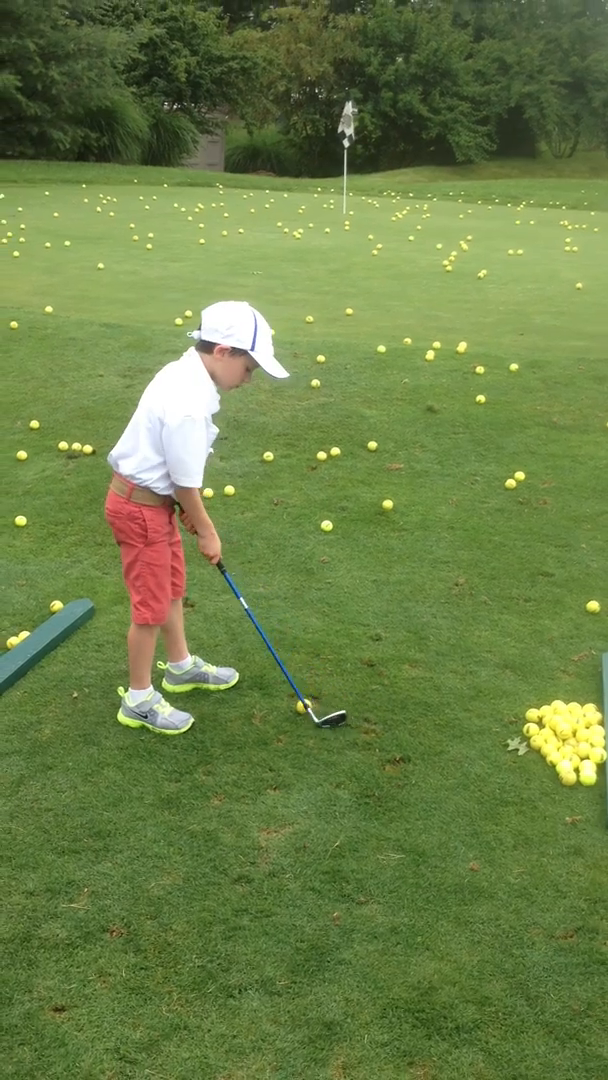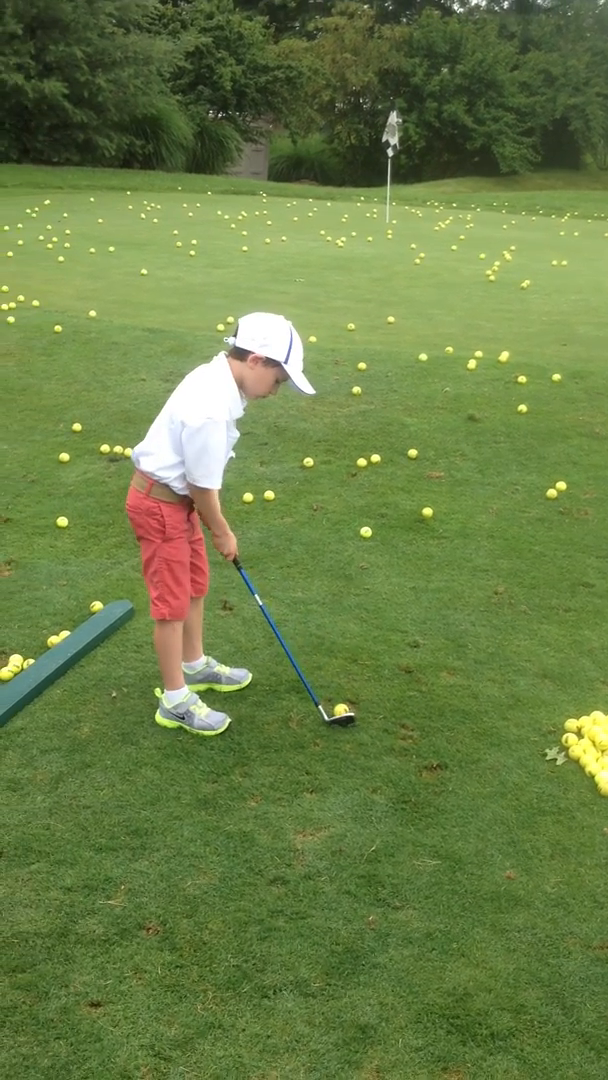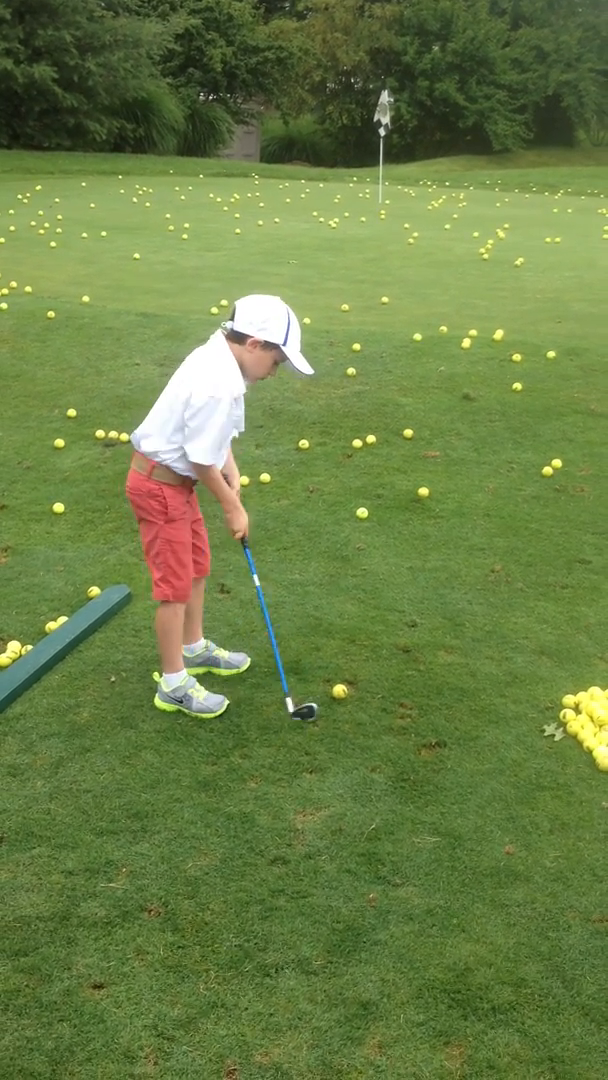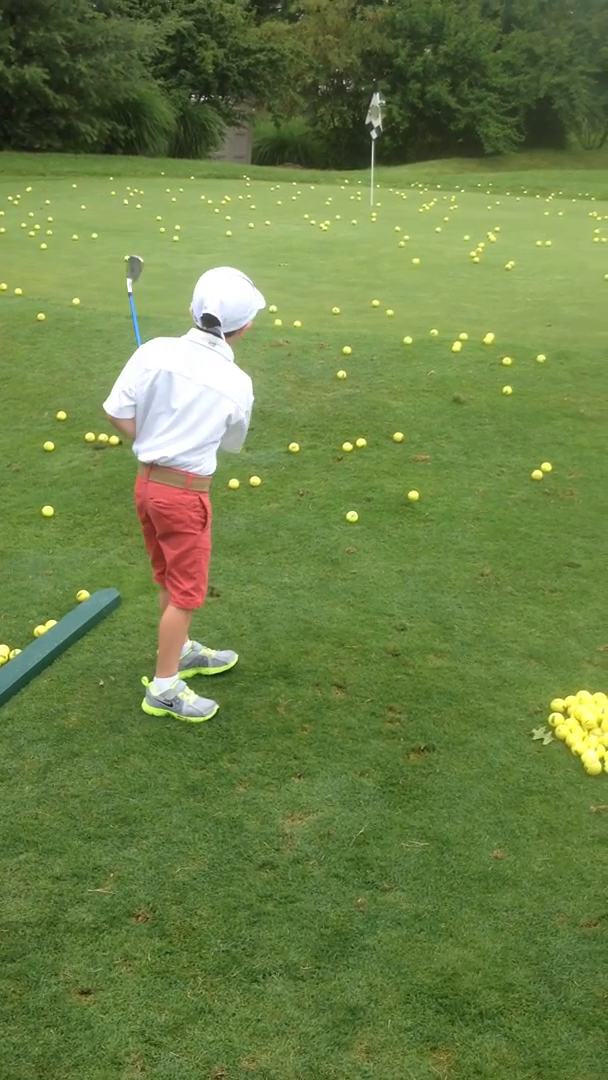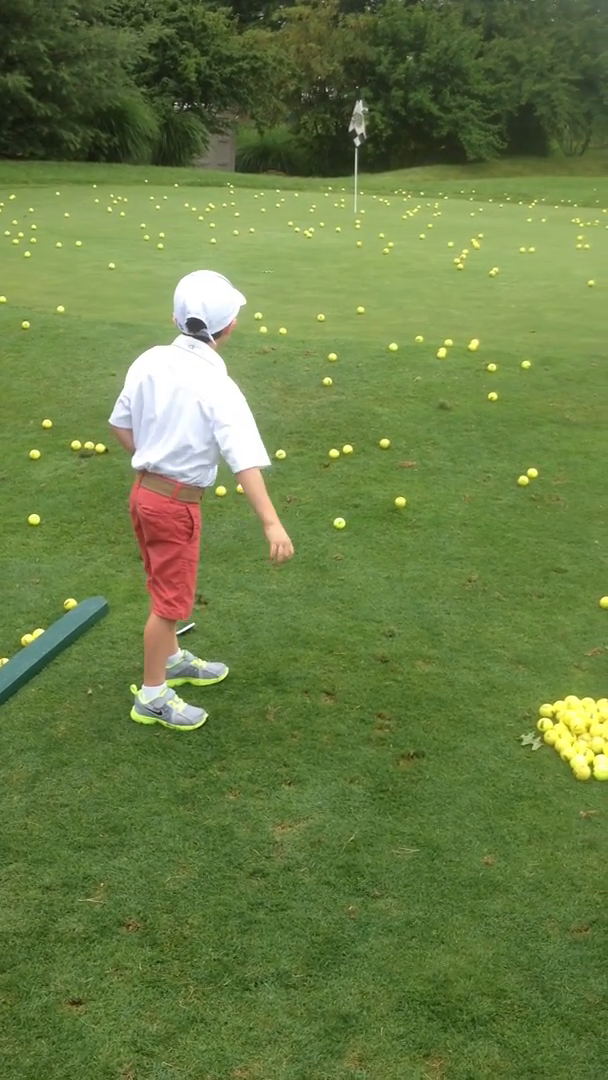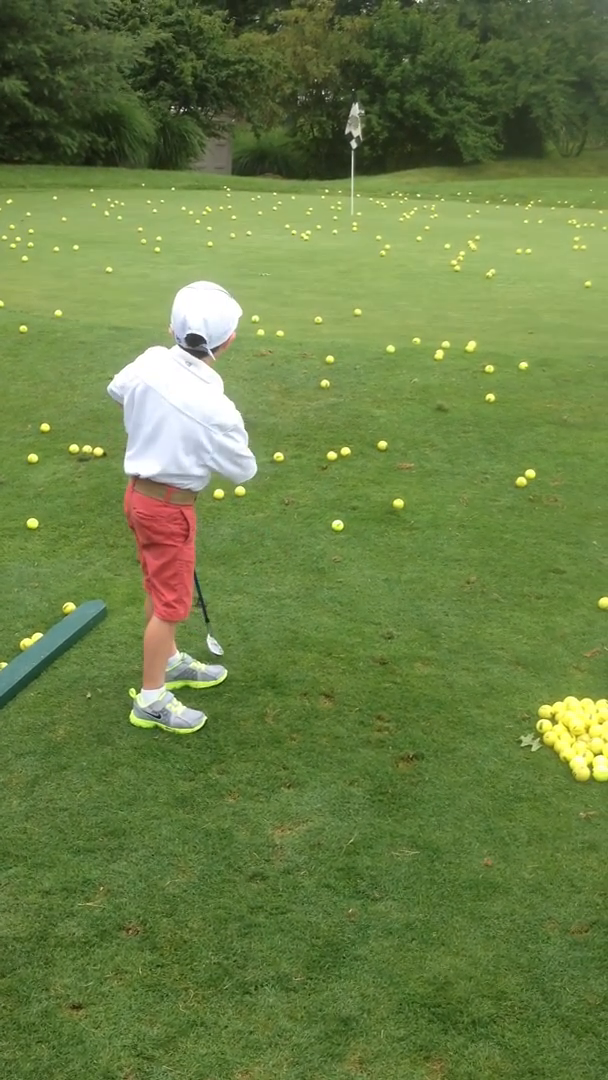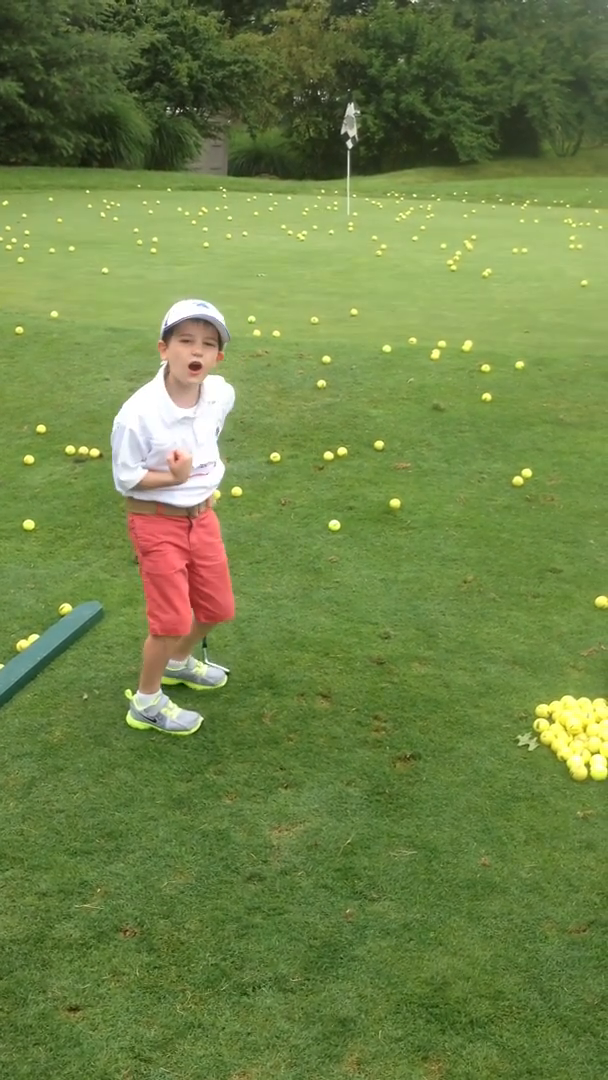
dt=0.7s
person 1, frame 1
left shoulder: (184, 373)
right shoulder: (187, 404)
right elbow: (185, 483)
left wrist: (190, 508)
right wrist: (207, 532)
left hip: (154, 497)
right hip: (139, 506)
left knee: (171, 588)
right knee: (151, 603)
left ankle: (181, 666)
right ankle: (138, 699)
person 1, frame 2
left shoulder: (216, 378)
right shoulder: (212, 408)
right elbow: (199, 484)
left wrist: (215, 496)
right wrist: (222, 531)
left hip: (178, 496)
right hip: (159, 503)
left knee: (195, 586)
right knee: (172, 601)
left ankle: (195, 665)
right ankle: (174, 700)
person 1, frame 3
left shoulder: (229, 368)
right shoulder: (215, 383)
left elbow: (217, 436)
right elbow: (201, 460)
left wrist: (232, 472)
right wrist: (233, 508)
left hip: (176, 479)
right hip: (159, 484)
left knee: (197, 565)
right knee: (174, 583)
left ankle: (195, 648)
right ankle: (173, 683)
person 1, frame 4
left shoulder: (155, 351)
right shoulder: (237, 385)
left elbow: (118, 414)
left wrist: (157, 441)
left hip: (147, 481)
right hip: (185, 492)
left knee: (170, 579)
right knee: (186, 590)
left ankle: (181, 651)
right ankle: (163, 687)
person 1, frame 5
left shoulder: (149, 362)
right shoulder: (216, 387)
left elbow: (121, 426)
right elbow: (244, 460)
right wrist: (271, 523)
left hip: (144, 490)
right hip: (176, 502)
left knee: (164, 587)
right knee: (169, 599)
left ankle: (170, 659)
right ankle: (152, 696)
person 1, frame 6
left shoulder: (149, 363)
right shoulder: (214, 409)
left elbow: (118, 389)
right elbow: (243, 473)
right wrist: (225, 445)
left hip: (138, 491)
right hip: (169, 506)
left knee: (163, 589)
right knee: (170, 601)
left ankle: (169, 662)
right ankle: (150, 698)
person 1, frame 7
left shoulder: (221, 392)
right shoulder: (136, 413)
right elbow: (125, 477)
left wrist: (209, 463)
right wrist: (172, 478)
left hip: (201, 515)
right hip: (156, 523)
left knee: (217, 608)
right knee: (171, 621)
left ankle: (178, 661)
right ankle: (146, 702)
